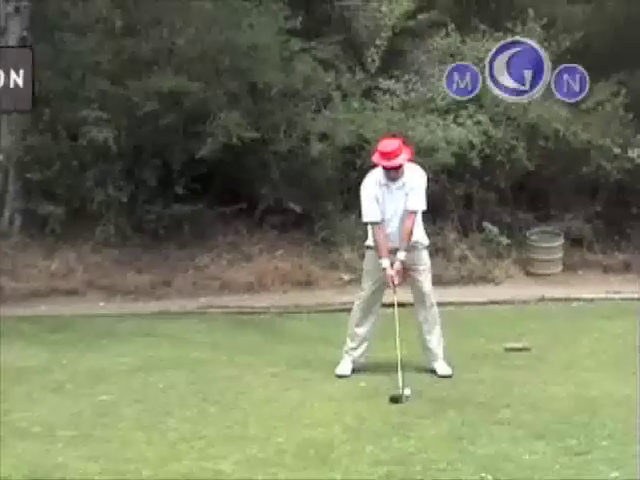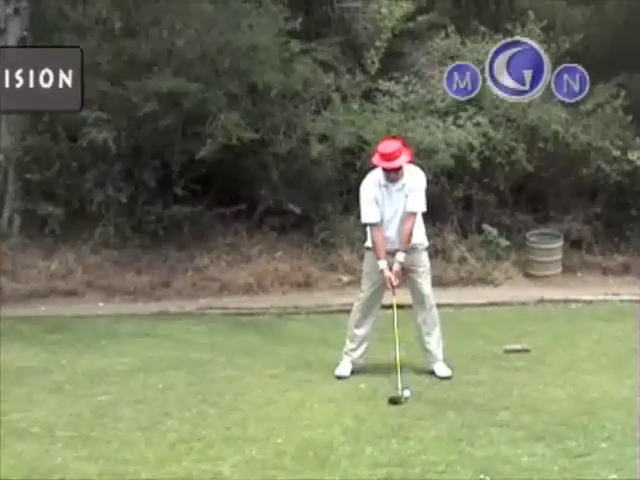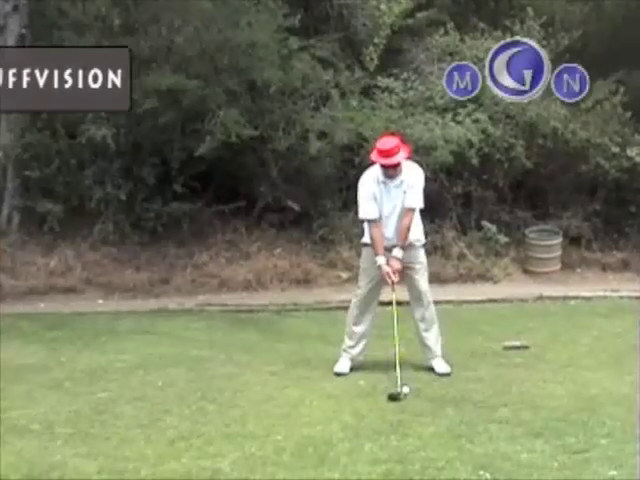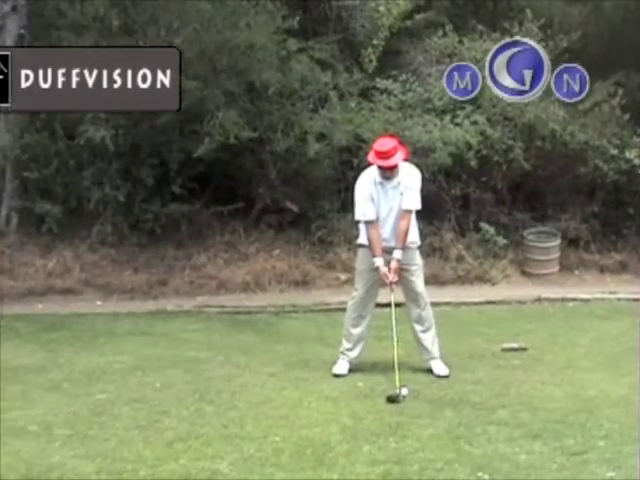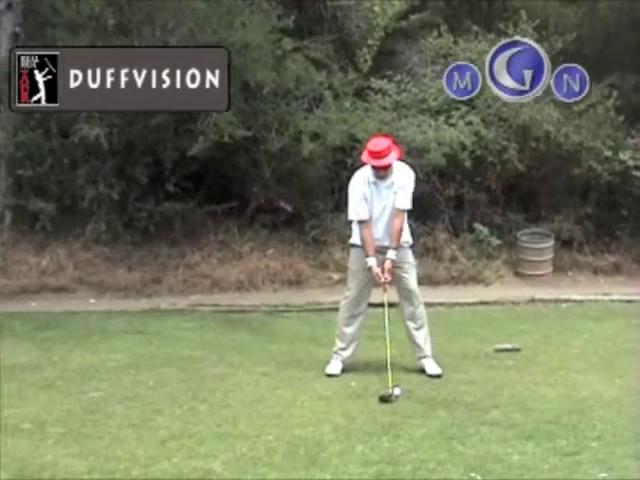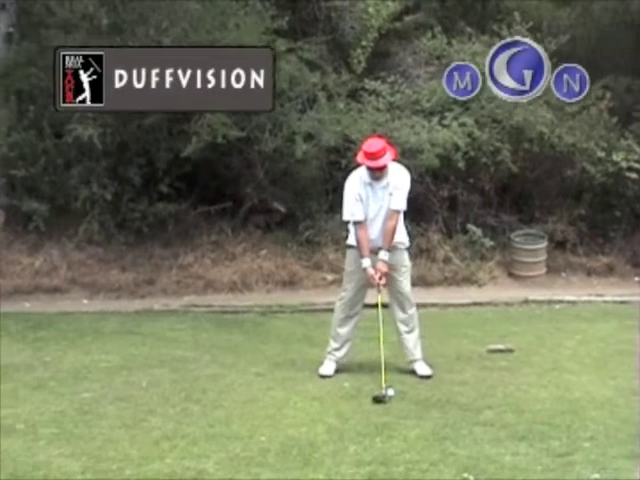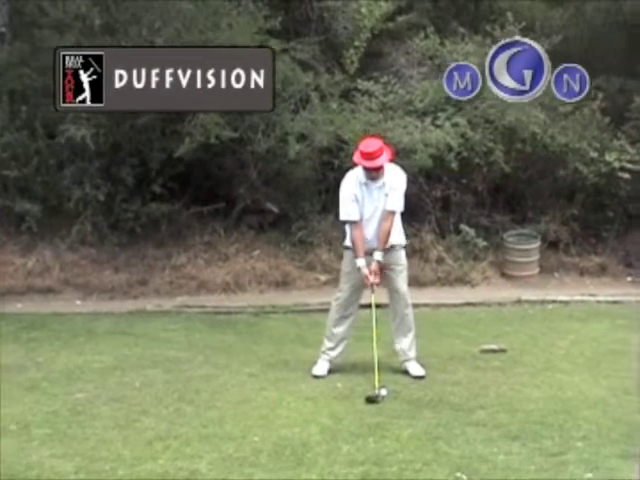
dt=0.2s
person 1, frame 1
left shoulder: (417, 175)
right shoulder: (370, 183)
left elbow: (410, 218)
right elbow: (376, 226)
left wrist: (401, 257)
right wrist: (385, 263)
left hip: (413, 247)
right hip: (379, 248)
left knee: (426, 299)
right knee: (366, 300)
left ankle: (437, 358)
right ankle: (350, 356)
person 1, frame 2
left shoulder: (416, 177)
right shoulder: (370, 184)
left elbow: (409, 220)
right elbow: (375, 228)
left wrist: (399, 259)
right wrist: (383, 265)
left hip: (413, 248)
right hip: (379, 249)
left knee: (425, 301)
right knee: (365, 302)
left ankle: (436, 359)
right ankle: (349, 357)
person 1, frame 3
left shoulder: (415, 173)
right shoulder: (367, 180)
left elbow: (407, 216)
right elbow: (373, 224)
left wrist: (397, 255)
right wrist: (381, 261)
left hip: (410, 245)
right hip: (376, 246)
left knee: (422, 298)
right knee: (363, 299)
left ankle: (435, 356)
right ankle: (348, 354)
person 1, frame 4
left shoulder: (411, 174)
right shoulder: (365, 182)
left elbow: (405, 217)
right elbow: (371, 225)
left wrist: (397, 256)
right wrist: (379, 262)
left hip: (406, 247)
right hip: (372, 247)
left knee: (419, 300)
right knee: (360, 301)
left ankle: (433, 357)
right ankle: (346, 356)
person 1, frame 5
left shoulder: (405, 174)
right shoulder: (358, 181)
left elbow: (398, 217)
right elbow: (364, 225)
left wrist: (391, 256)
right wrist: (372, 262)
left hip: (398, 246)
right hip: (364, 247)
left knee: (412, 298)
right knee: (352, 300)
left ankle: (425, 356)
right ankle: (339, 356)
person 1, frame 6
left shoulder: (400, 175)
right shoulder: (354, 182)
left elbow: (393, 218)
right elbow: (359, 225)
left wrist: (383, 257)
right wrist: (367, 263)
left hip: (394, 247)
right hip: (360, 248)
left knee: (404, 300)
right knee: (348, 301)
left ankle: (415, 358)
right ankle: (333, 356)
person 1, frame 7
left shoulder: (397, 176)
right shoulder: (350, 182)
left elbow: (388, 219)
right elbow: (355, 225)
left wrist: (378, 258)
right wrist: (361, 263)
left hip: (392, 247)
right hip: (358, 248)
left knee: (401, 301)
right knee: (344, 302)
left ankle: (408, 357)
right ankle: (326, 356)
